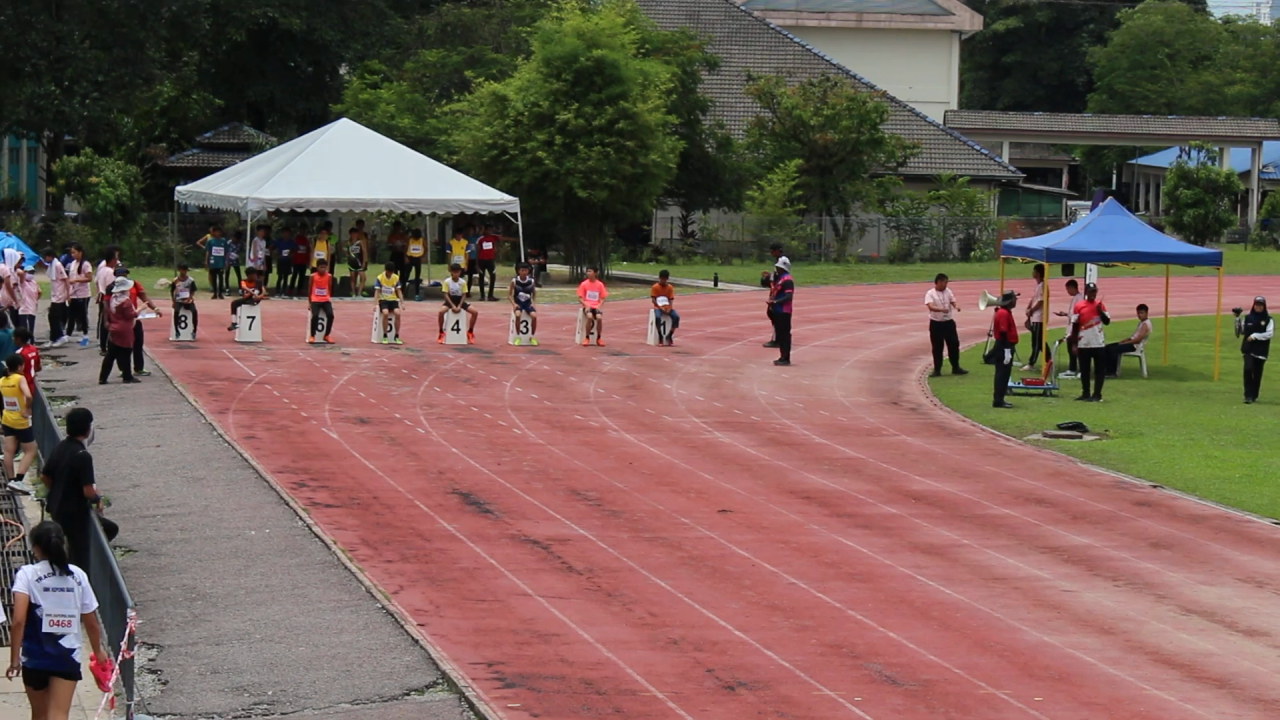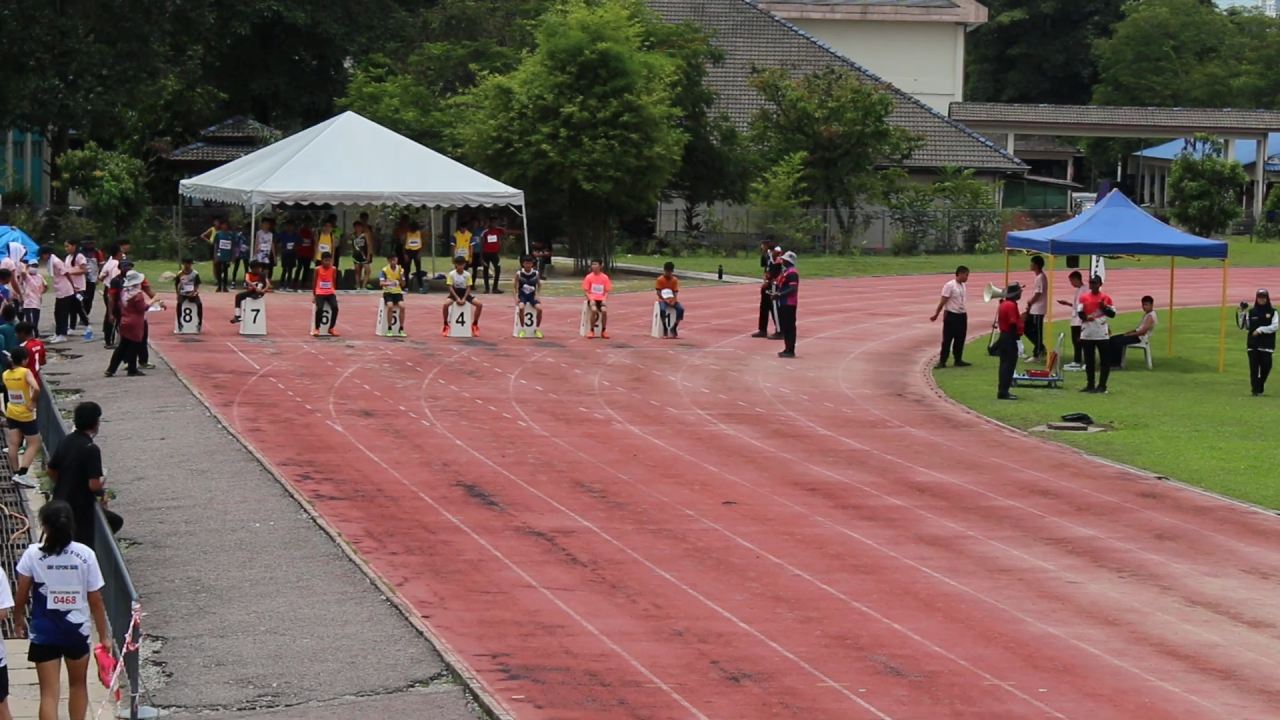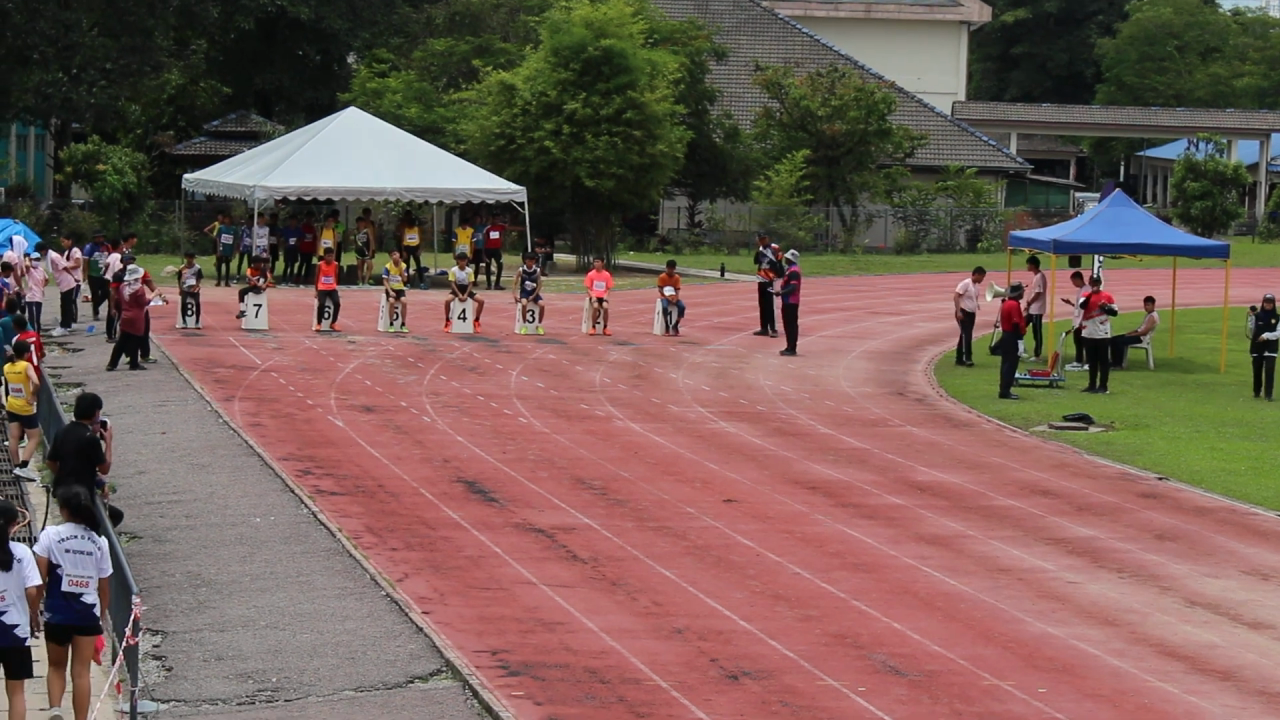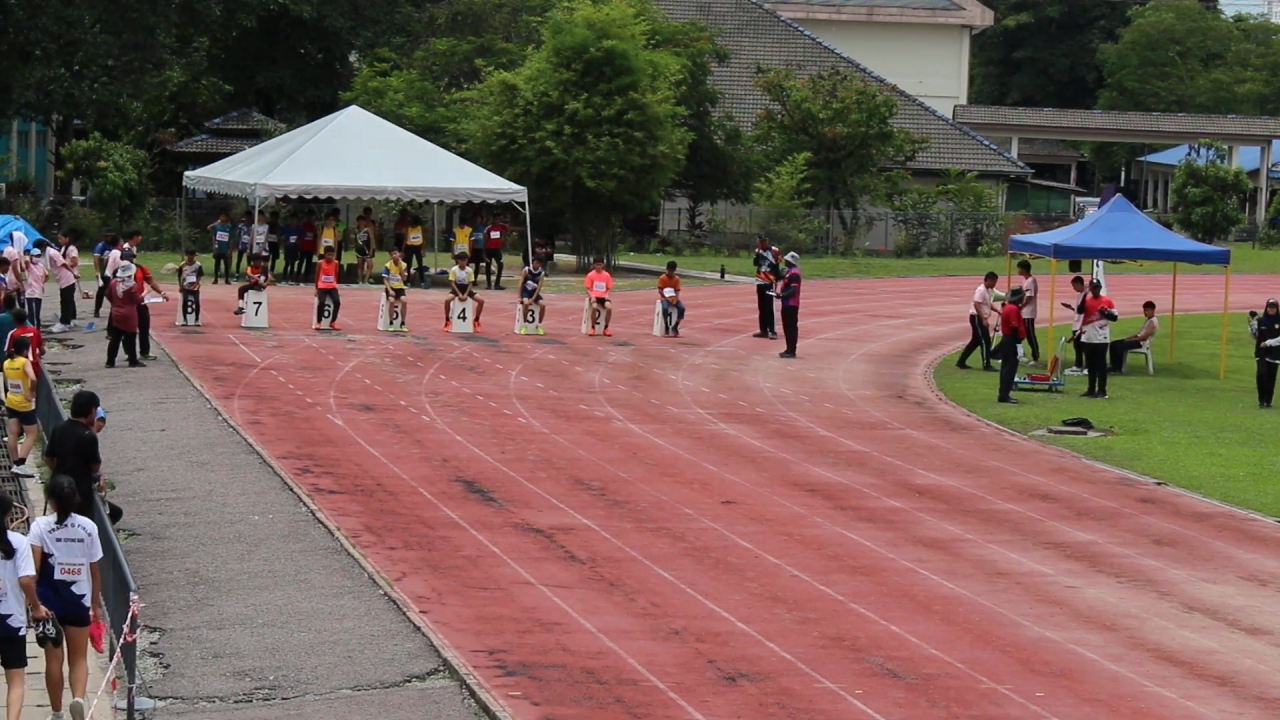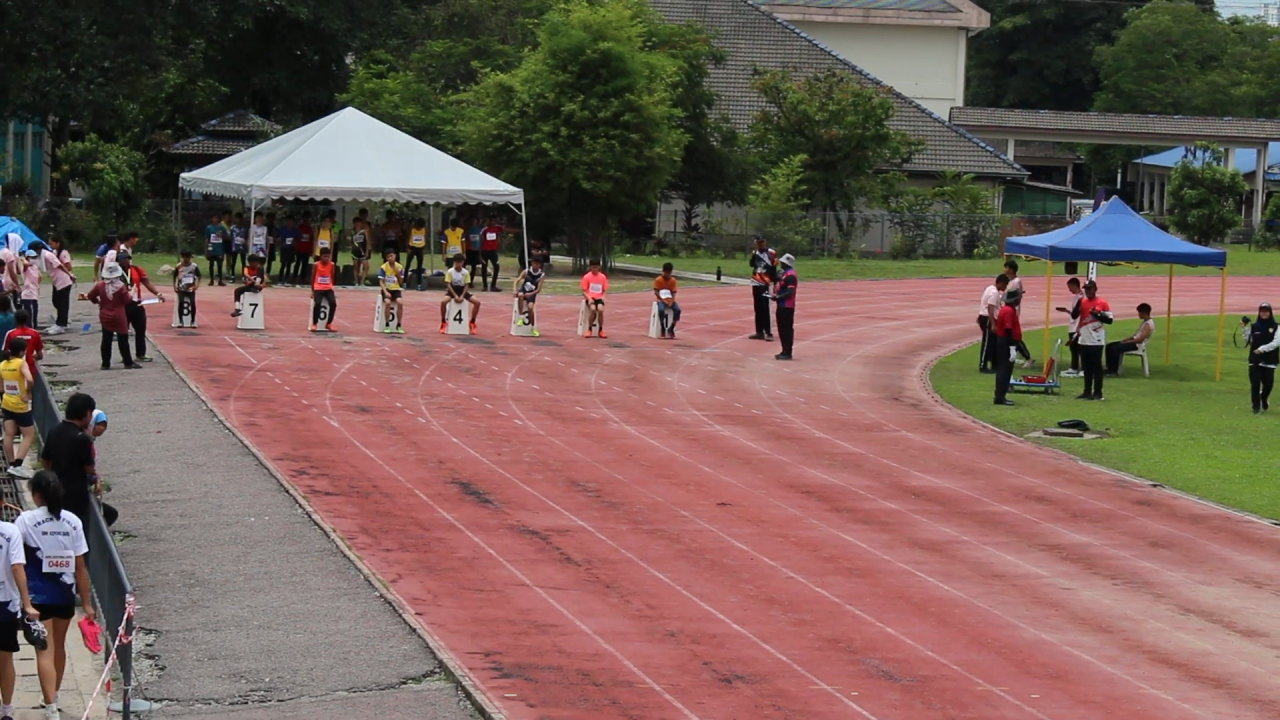
dt=0.4s
person 1, frame 1
left shoulder: (27, 574)
right shoulder: (78, 575)
left elbow: (18, 621)
right elbow: (91, 622)
left wrist: (14, 658)
right wrist: (99, 650)
left hip: (34, 658)
right hip: (68, 658)
person 1, frame 2
left shoulder: (33, 553)
right shoulder: (85, 554)
left elbow: (21, 596)
right elbow: (96, 601)
left wrist: (19, 620)
right wrist: (104, 635)
left hip: (44, 635)
right hip: (77, 632)
left knee: (49, 694)
right knee: (78, 685)
person 1, frame 3
left shoulder: (50, 535)
right shoulder: (98, 540)
left elbow: (40, 577)
right elbow: (103, 587)
right wrist: (103, 616)
left hip: (57, 613)
right hip: (88, 615)
left knee: (56, 667)
right knee: (81, 673)
person 1, frame 4
left shoulder: (41, 525)
right shoulder: (88, 526)
left elbow: (34, 567)
right elbow: (94, 571)
right wrist: (96, 604)
left hip: (49, 601)
right hip: (79, 602)
left knee: (54, 659)
right knee: (79, 658)
right ankle: (78, 699)
person 1, frame 5
left shoulder: (26, 519)
right shoulder: (72, 521)
right elbow: (80, 567)
right wrist: (86, 602)
left hip: (38, 595)
right hip: (65, 594)
left knee: (45, 653)
right knee: (58, 645)
right ankle: (53, 700)
